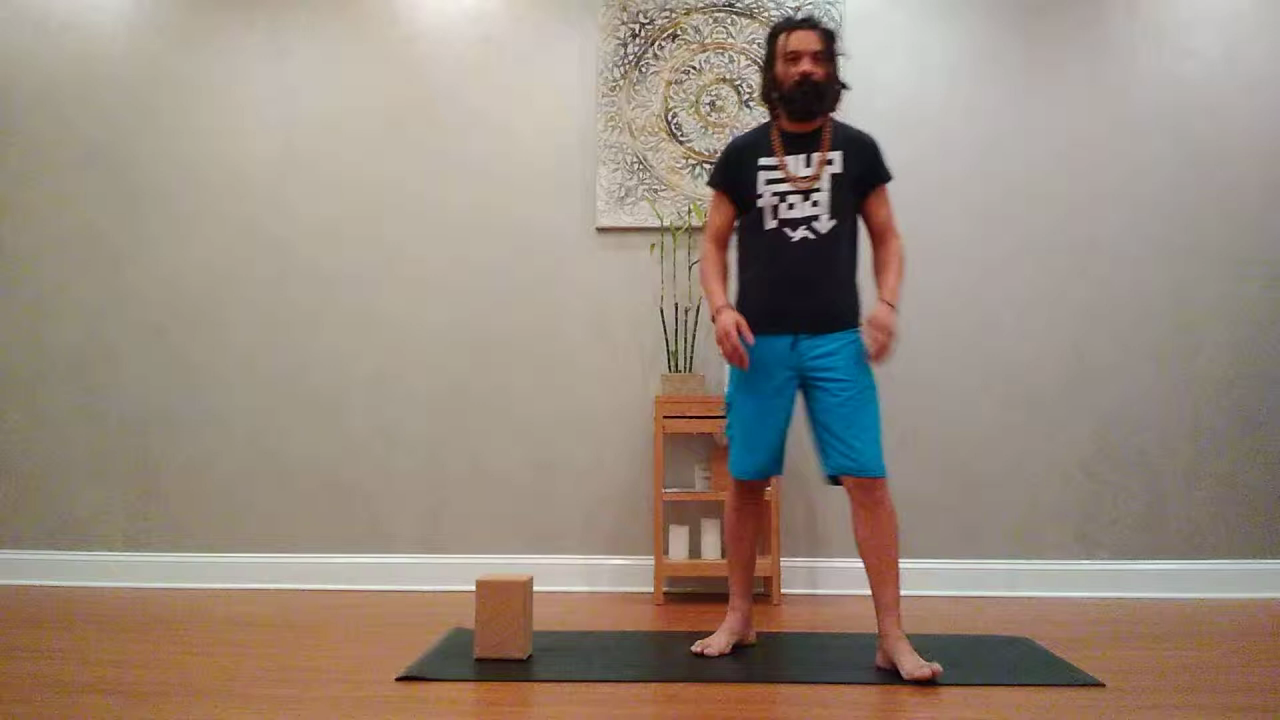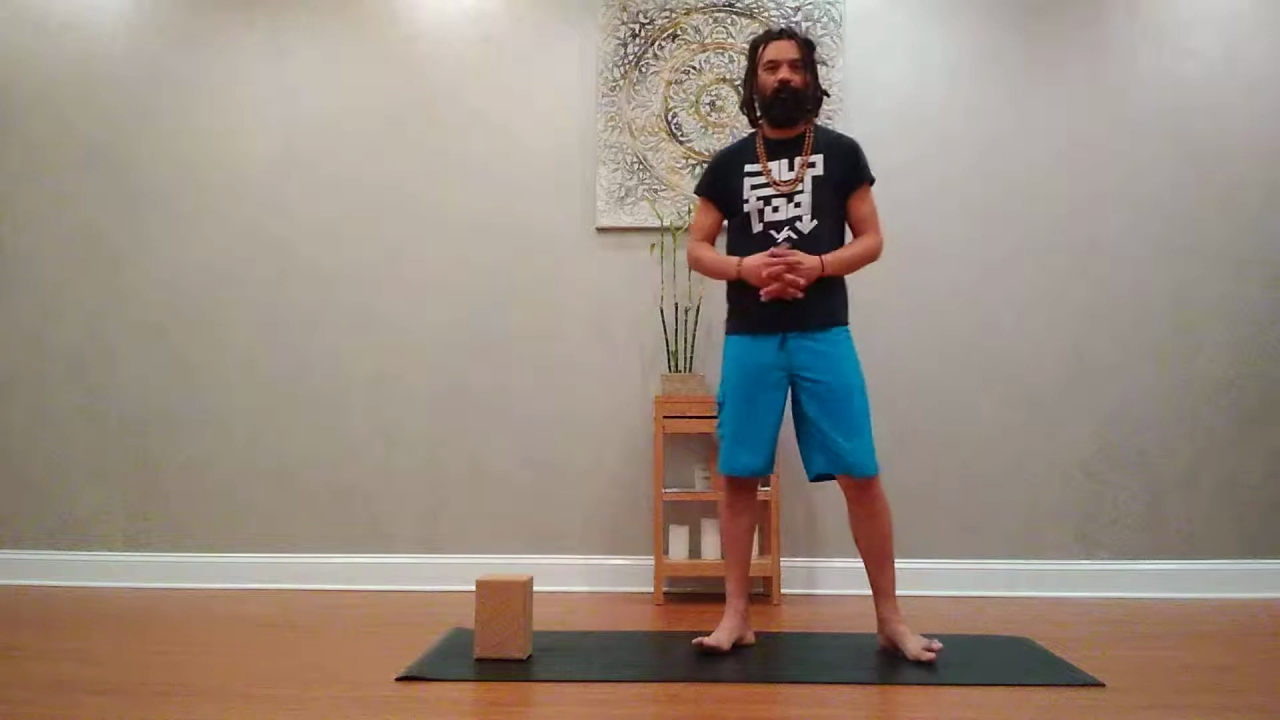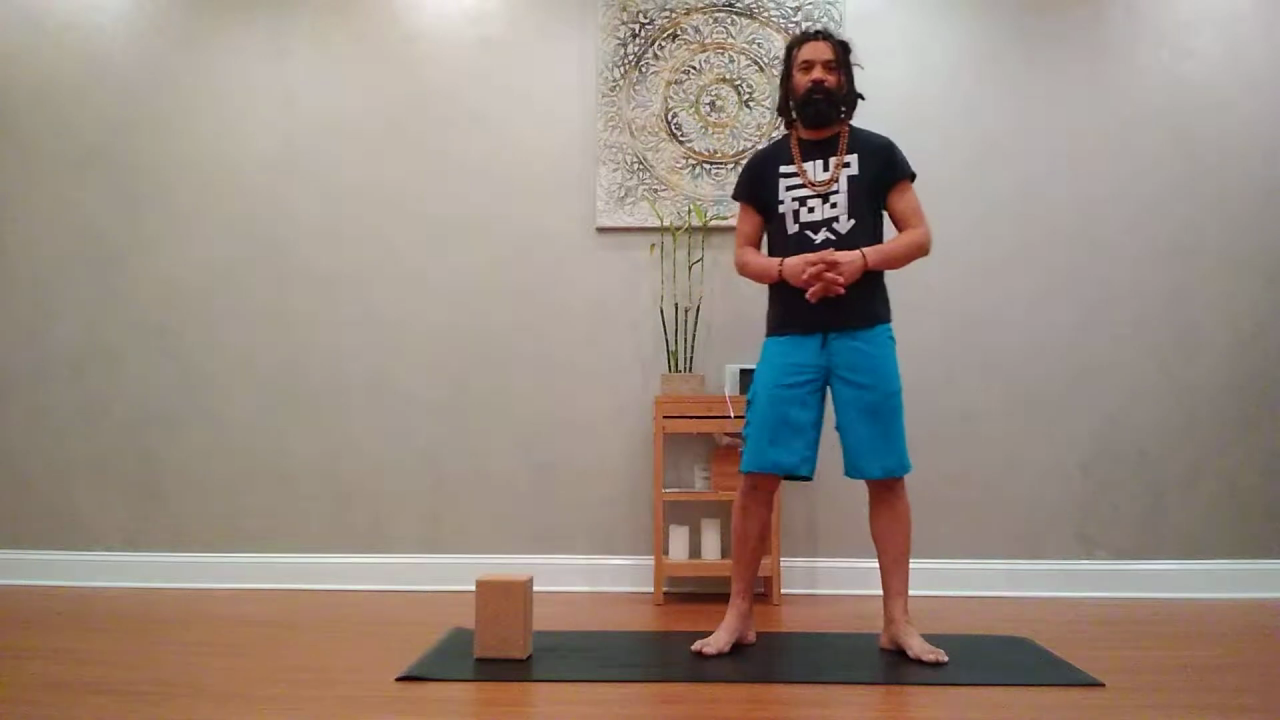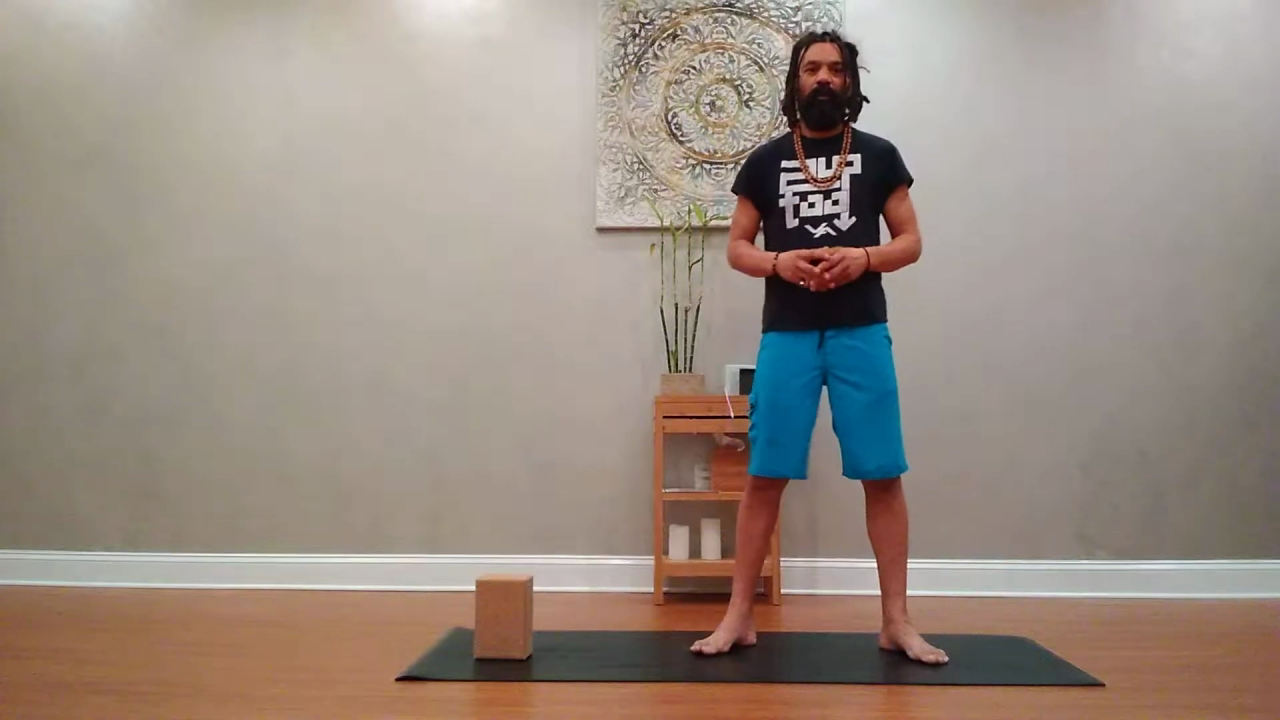
dt=0.4s
person 1, frame 1
left shoulder: (859, 149)
right shoulder: (742, 153)
left elbow: (888, 238)
right elbow: (713, 242)
left wrist: (887, 302)
right wrist: (720, 308)
left hip: (836, 341)
right hip: (762, 341)
left knee: (868, 480)
right knee: (746, 480)
left ankle: (891, 636)
right ankle: (738, 618)
person 1, frame 2
left shoulder: (841, 152)
right shoulder: (729, 163)
left elbow: (871, 240)
right elbow: (697, 247)
left wrist: (817, 265)
right wrist: (741, 267)
left hip: (825, 335)
right hip: (750, 339)
left knee: (860, 475)
right knee: (740, 477)
left ankle: (890, 619)
right ankle: (736, 615)
person 1, frame 3
left shoulder: (878, 152)
right shoulder: (764, 165)
left elbow: (919, 236)
right elbow: (743, 254)
left wrist: (860, 260)
right wrist: (787, 267)
left hip: (864, 336)
right hip: (788, 339)
left knee: (886, 477)
right knee: (758, 476)
left ankle: (897, 621)
right ankle: (739, 615)
person 1, frame 4
left shoulder: (880, 155)
right shoulder: (766, 160)
left elbow: (910, 243)
right elbow: (738, 248)
left wrist: (868, 258)
right wrist: (779, 264)
left hip: (862, 333)
right hip: (786, 336)
left knee: (883, 477)
right knee: (765, 477)
left ankle: (896, 621)
right ankle: (739, 615)
